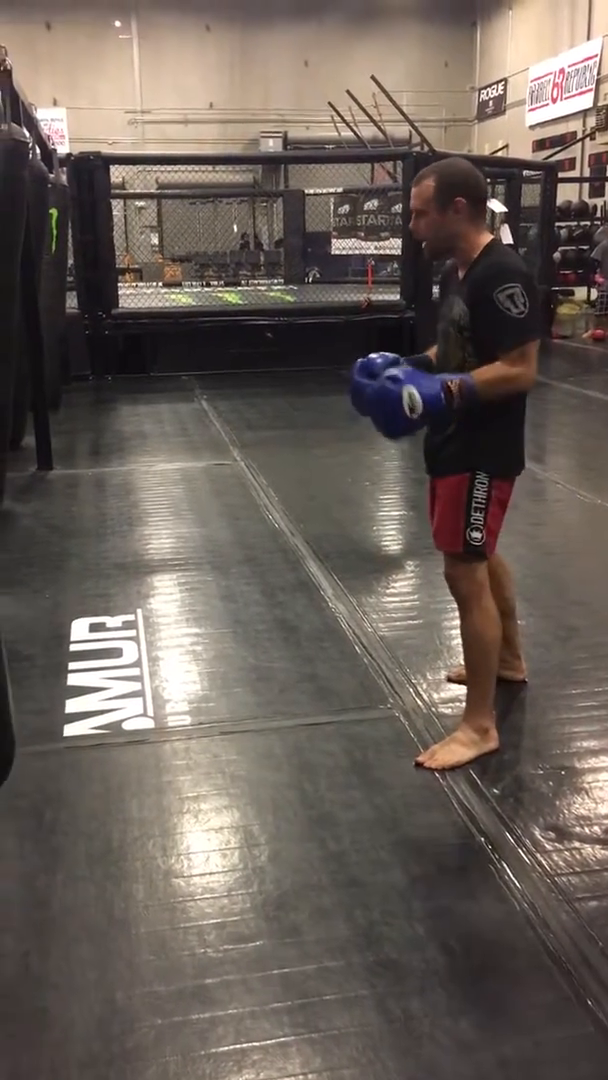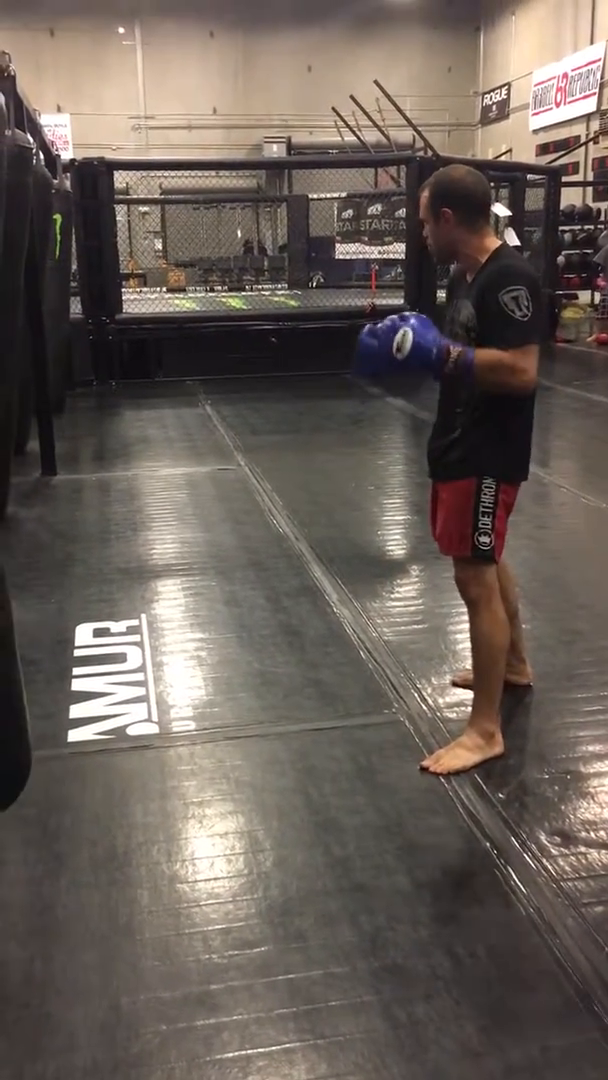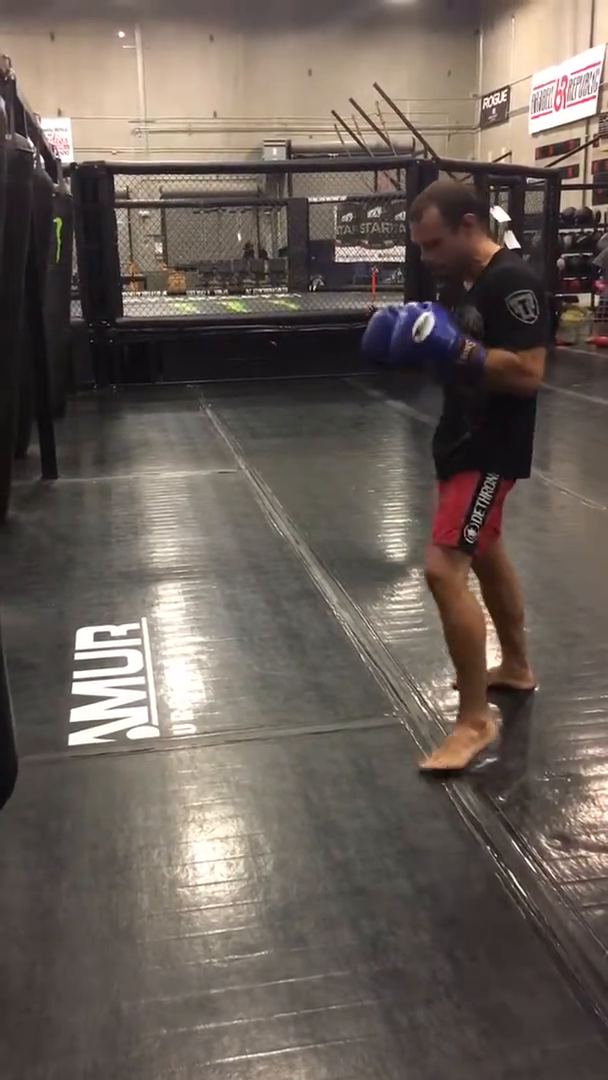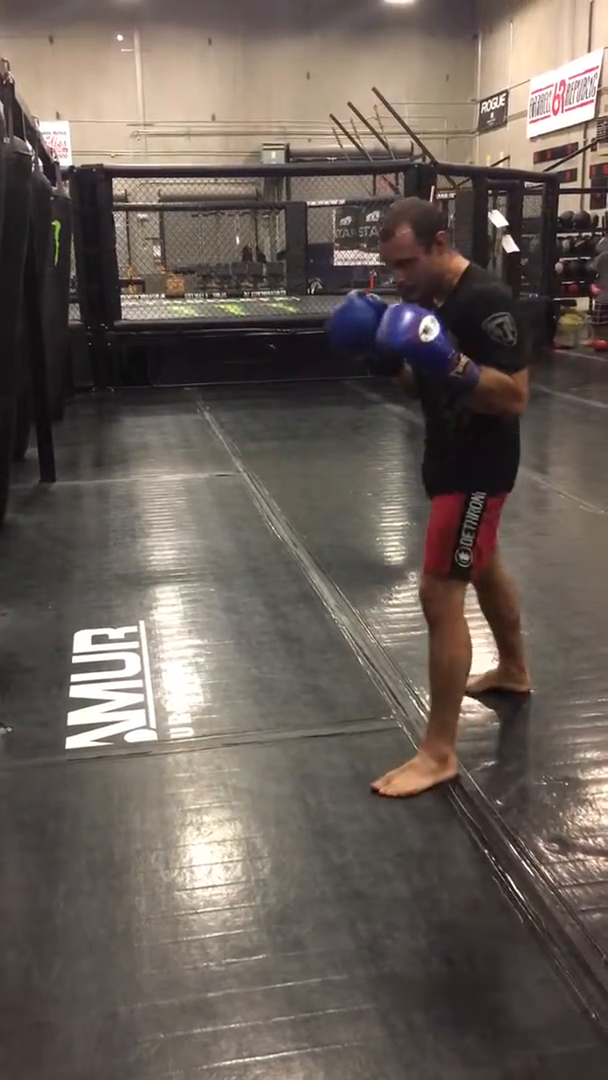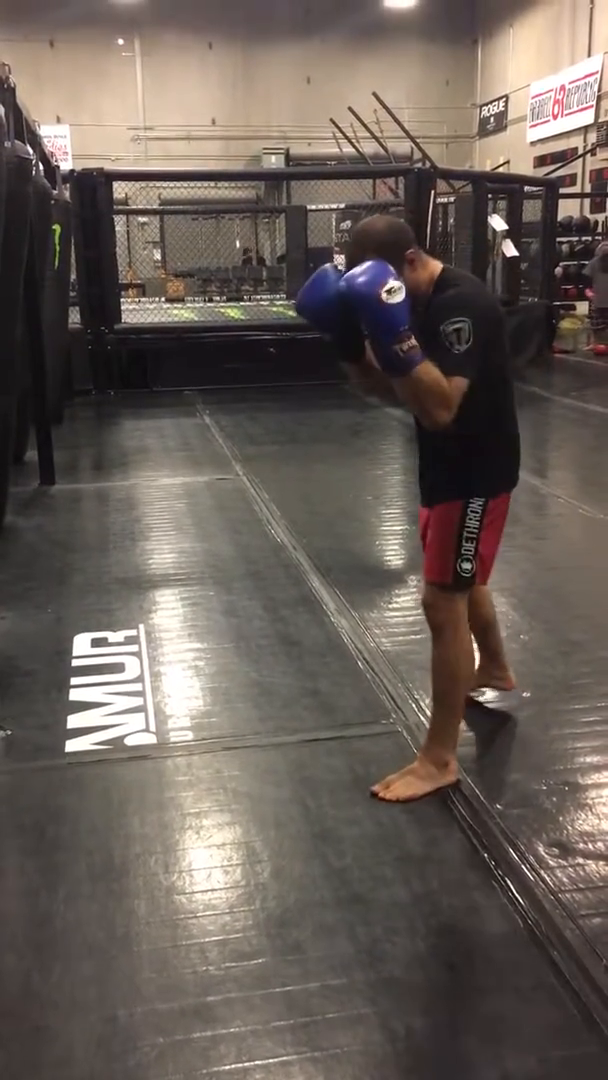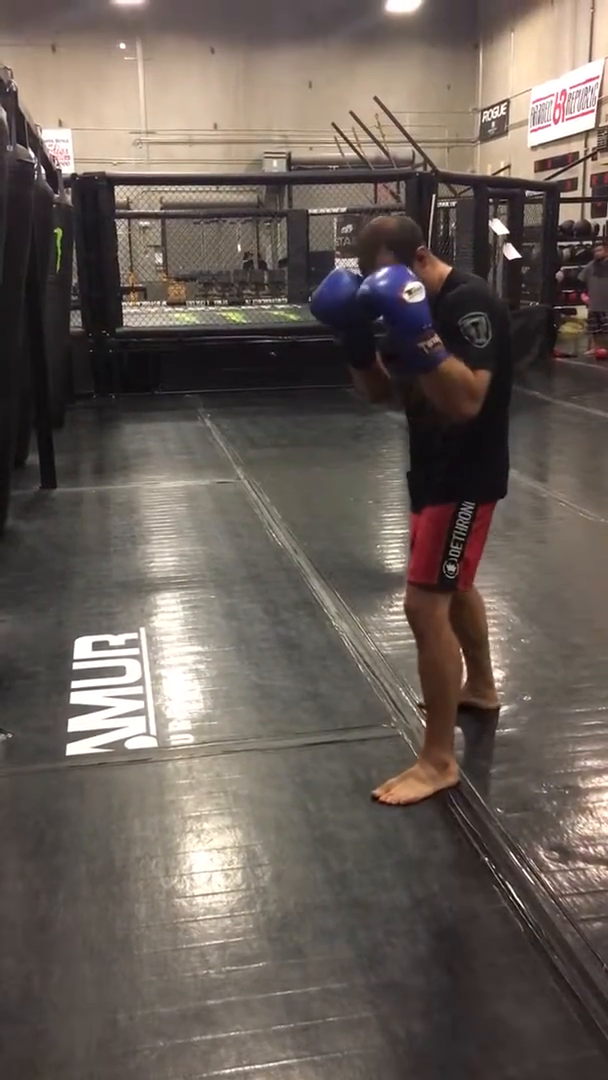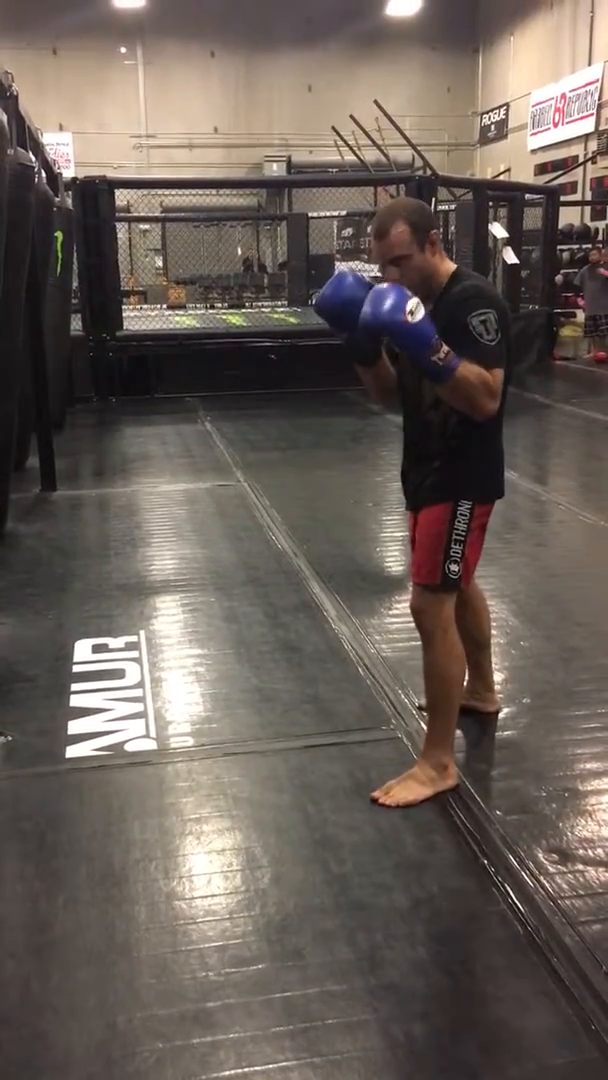
dt=0.3s
person 1, frame 1
left shoulder: (503, 274)
right shoulder: (454, 270)
left elbow: (520, 370)
left wrist: (439, 393)
right wrist: (407, 369)
left hip: (483, 451)
right hip: (455, 443)
left knee: (464, 573)
right knee: (481, 556)
left ankle: (479, 725)
right ankle: (508, 658)
person 1, frame 2
left shoulder: (511, 279)
right shoulder: (464, 274)
left elbow: (520, 371)
left wrist: (436, 353)
right wrist: (413, 346)
left hip: (488, 454)
right hip: (458, 443)
left knee: (475, 578)
right knee: (484, 560)
left ankle: (485, 730)
right ankle: (513, 663)
person 1, frame 3
left shoulder: (514, 283)
right shoulder: (454, 282)
left elbow: (528, 374)
left wrist: (451, 348)
right wrist: (413, 343)
left hip: (491, 451)
right hip: (461, 441)
left knee: (443, 568)
right knee: (486, 554)
left ankle: (474, 719)
right ankle: (515, 665)
person 1, frame 4
left shoulder: (487, 302)
right shoulder: (426, 297)
left elbow: (515, 400)
left wrist: (448, 361)
right wrist: (383, 353)
left hip: (476, 468)
right hip: (452, 459)
left knee: (439, 593)
right knee: (483, 566)
left ankle: (439, 751)
right ankle: (513, 668)
person 1, frame 5
left shoulder: (460, 305)
right shoulder: (414, 299)
left elbow: (438, 407)
right elbow: (382, 380)
left wrist: (395, 333)
right wrist: (347, 333)
left hip: (476, 471)
right hip: (451, 464)
left knee: (443, 603)
right knee: (461, 578)
left ankle: (439, 758)
right ankle: (494, 668)
person 1, frame 6
left shoulder: (470, 304)
right shoulder: (417, 306)
left elbow: (467, 402)
right elbow: (379, 392)
left wrist: (419, 334)
right wrist: (355, 336)
left hip: (466, 478)
right hip: (437, 469)
left knee: (425, 604)
right knee: (455, 583)
left ankle: (438, 760)
right ankle: (481, 686)
person 1, frame 7
left shoulder: (474, 303)
right shoulder: (413, 299)
left elbow: (485, 400)
right elbow: (388, 392)
left wrist: (428, 346)
right wrist: (362, 339)
left hip: (461, 478)
right hip: (430, 470)
left knee: (431, 605)
right knee: (458, 585)
left ankle: (438, 763)
right ankle: (481, 689)
